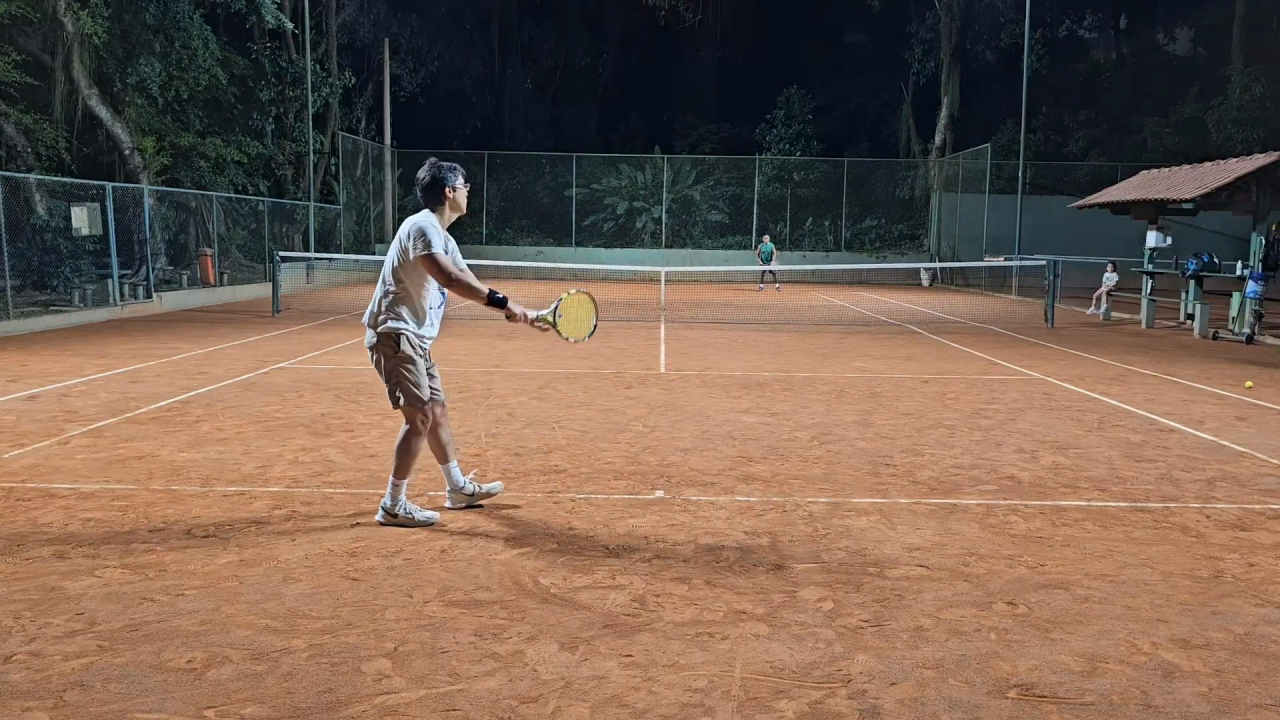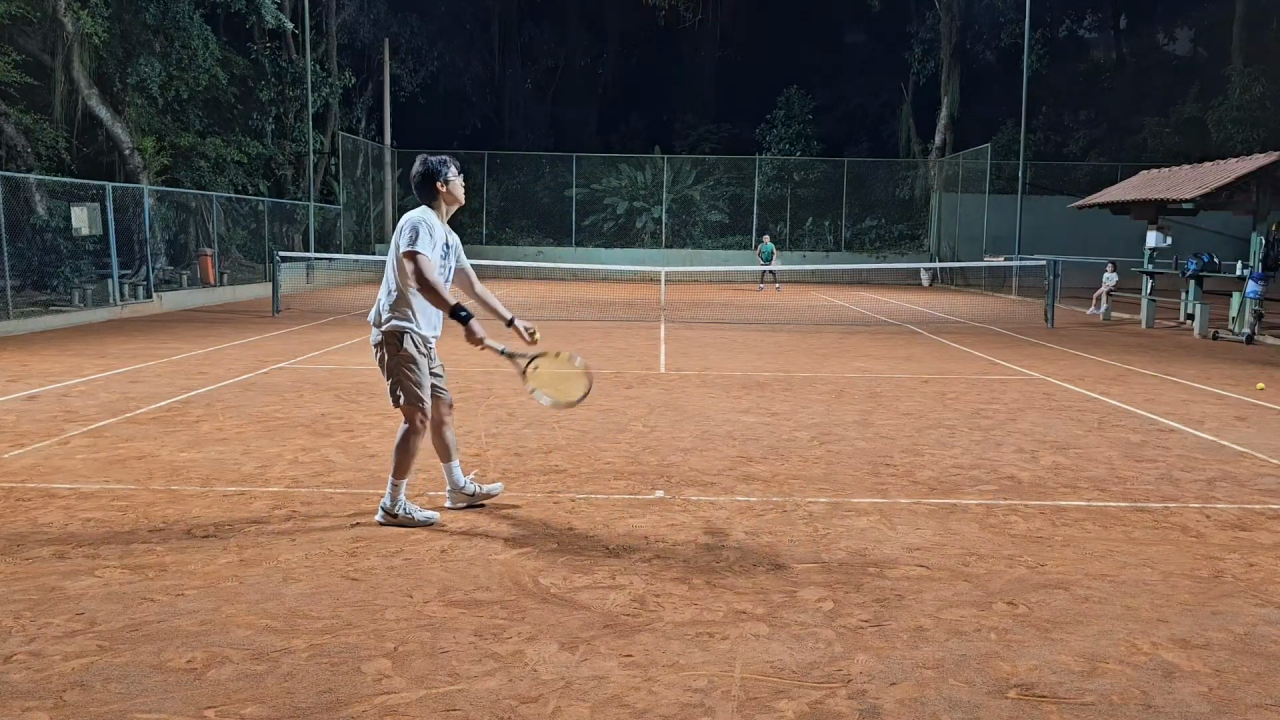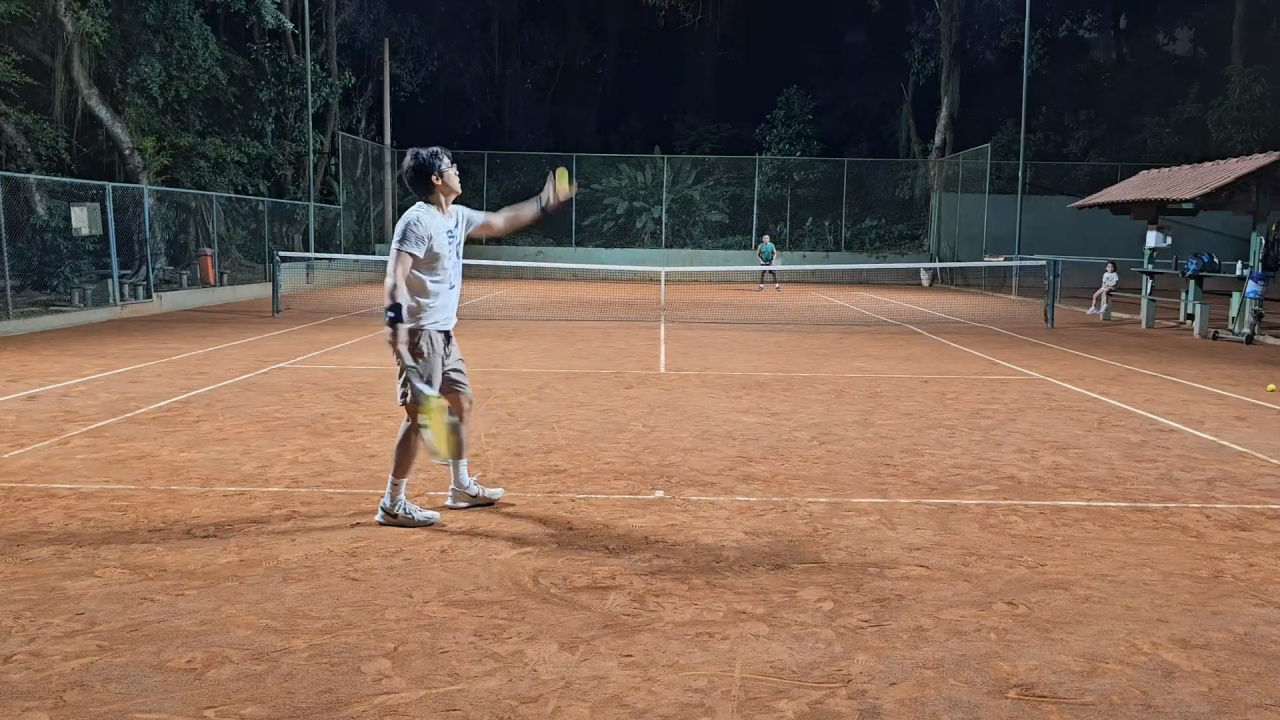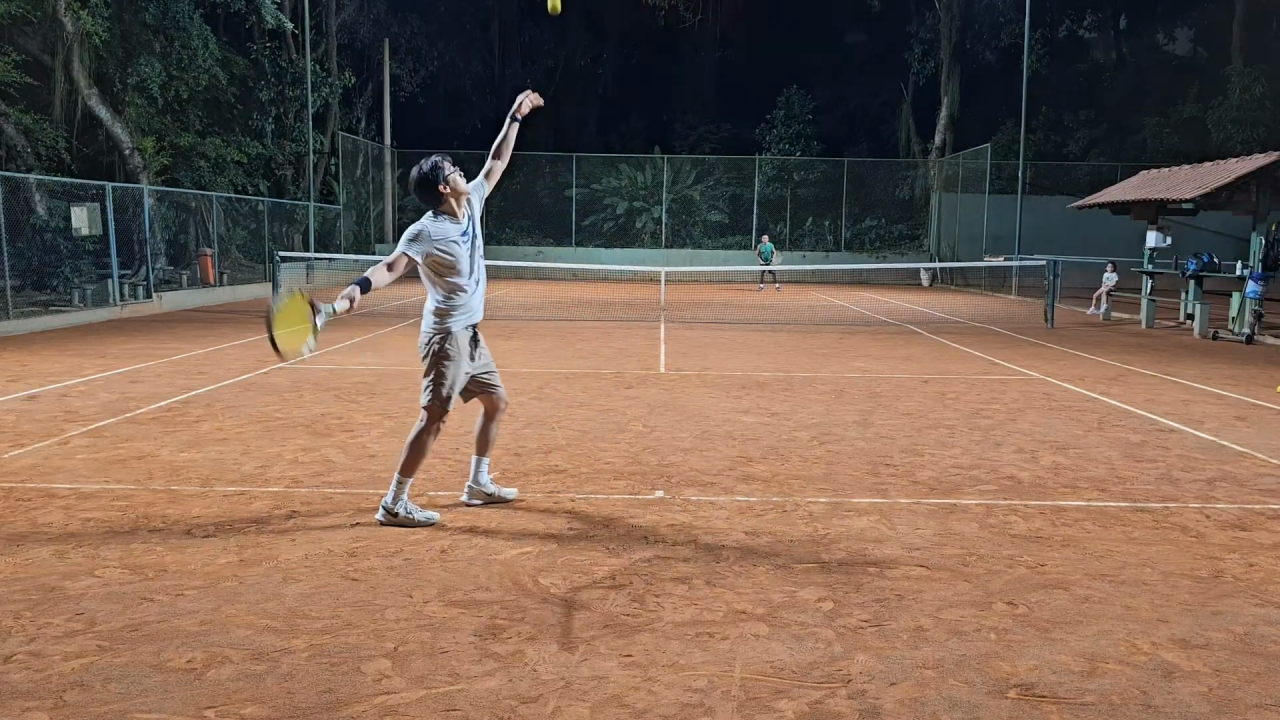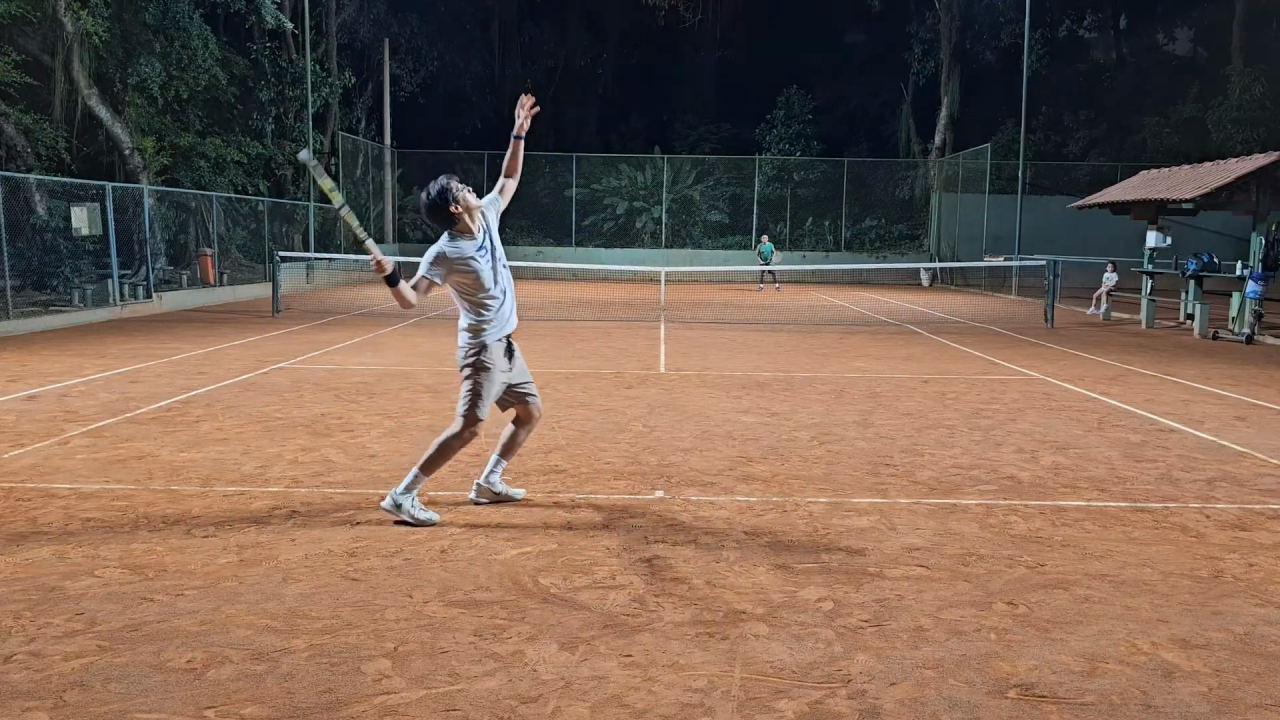
dt=0.2s
person 1, frame 1
left shoulder: (443, 239)
right shoulder: (421, 227)
left elbow: (471, 286)
right elbow: (451, 281)
left wrist: (515, 311)
right wrist: (504, 303)
left hip: (414, 337)
right hip: (394, 334)
left knee: (437, 411)
right knee: (419, 417)
left ankle: (458, 488)
right ankle: (393, 505)
person 1, frame 2
left shoulder: (449, 237)
right shoulder: (417, 223)
left elbow: (475, 287)
right elbow: (422, 280)
left wrist: (512, 321)
right wrist: (465, 319)
left hip: (422, 337)
right hip: (400, 333)
left knee: (442, 410)
right knee: (418, 416)
left ankle: (459, 487)
right ankle: (393, 505)
person 1, frame 3
left shoulder: (456, 216)
right shoulder: (416, 221)
left elbow: (498, 222)
right elbow: (395, 275)
left wrist: (543, 202)
right wrist: (395, 318)
left hip: (442, 332)
right hip: (419, 331)
left knee: (461, 403)
right knee: (419, 414)
left ankle: (463, 487)
right ankle: (393, 504)
person 1, frame 4
left shoulder: (470, 205)
right shoulder: (426, 232)
left elbow: (496, 163)
right elbow: (390, 268)
left wrist: (515, 116)
right wrist: (360, 285)
left hip: (470, 333)
right hip: (449, 336)
left knee: (497, 403)
right knee: (435, 416)
left ankle: (479, 483)
right ankle: (394, 503)
person 1, frame 5
left shoulder: (487, 217)
right shoulder: (444, 253)
left elbow: (509, 179)
right elbow: (411, 297)
left wrist: (518, 133)
right wrist: (392, 276)
left hip: (505, 343)
right hip: (483, 347)
left knee: (530, 412)
right knee: (468, 427)
left ankle: (489, 482)
right ankle: (403, 496)
